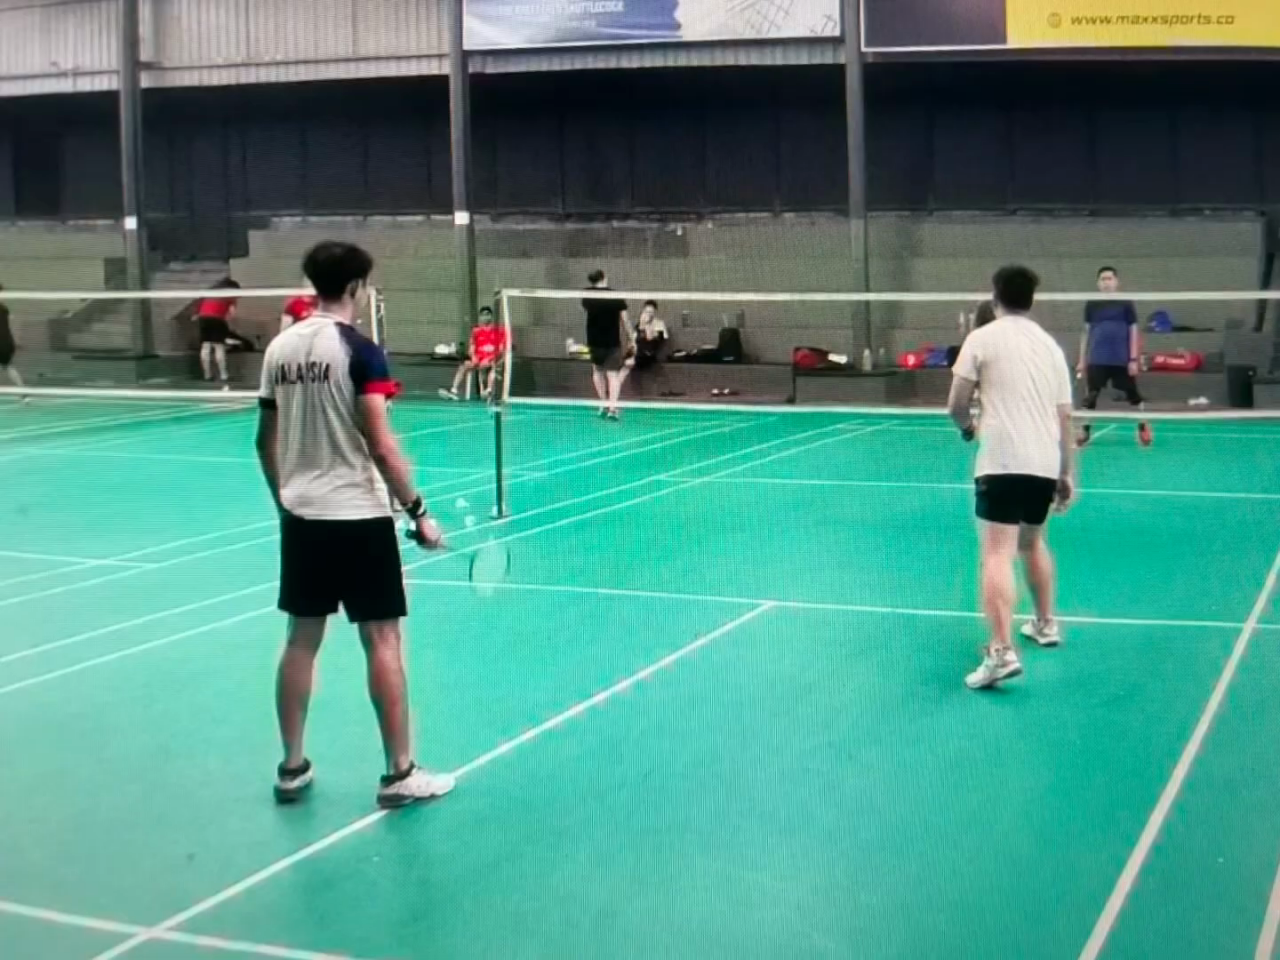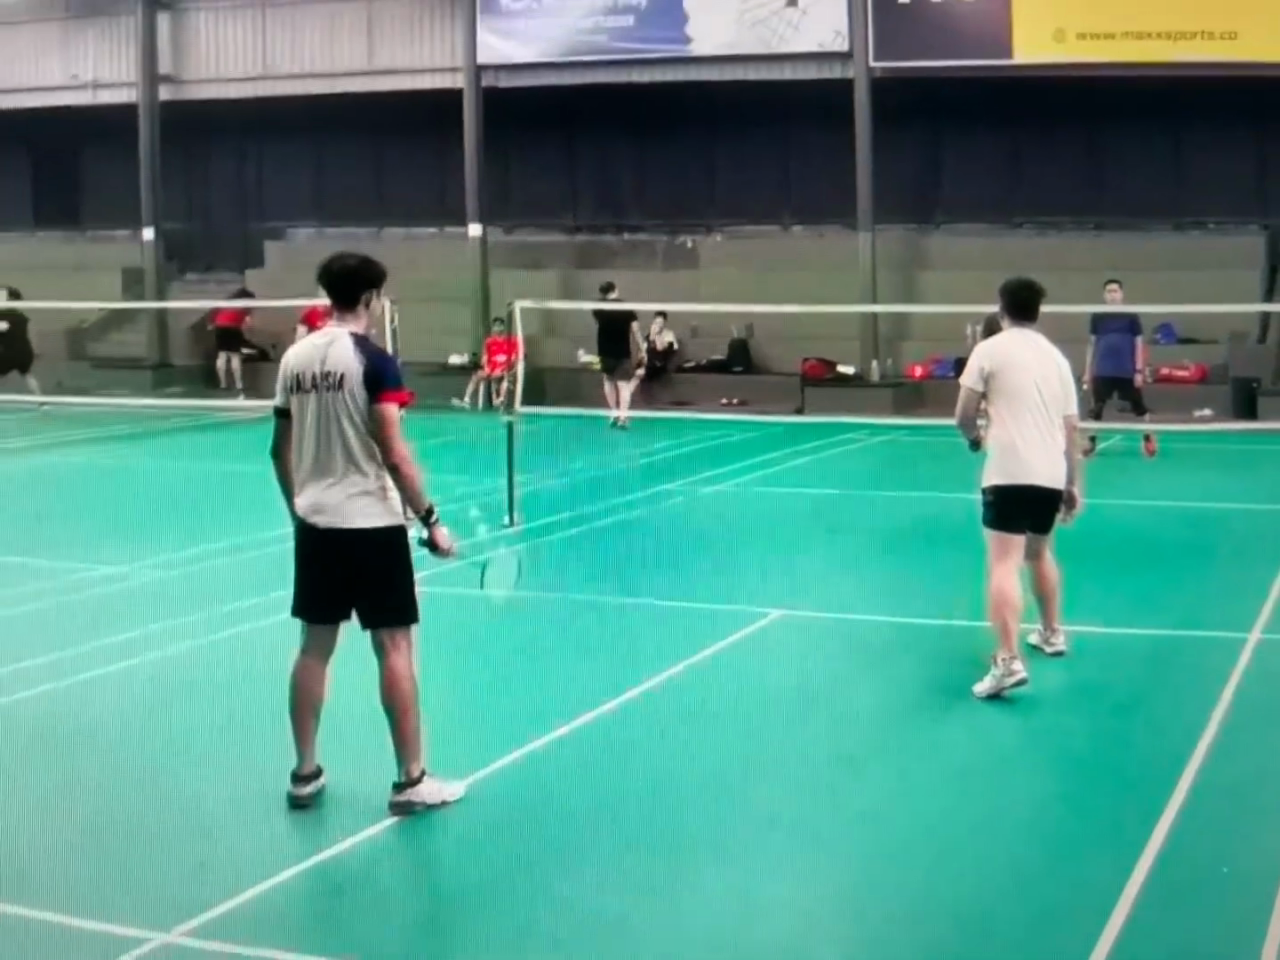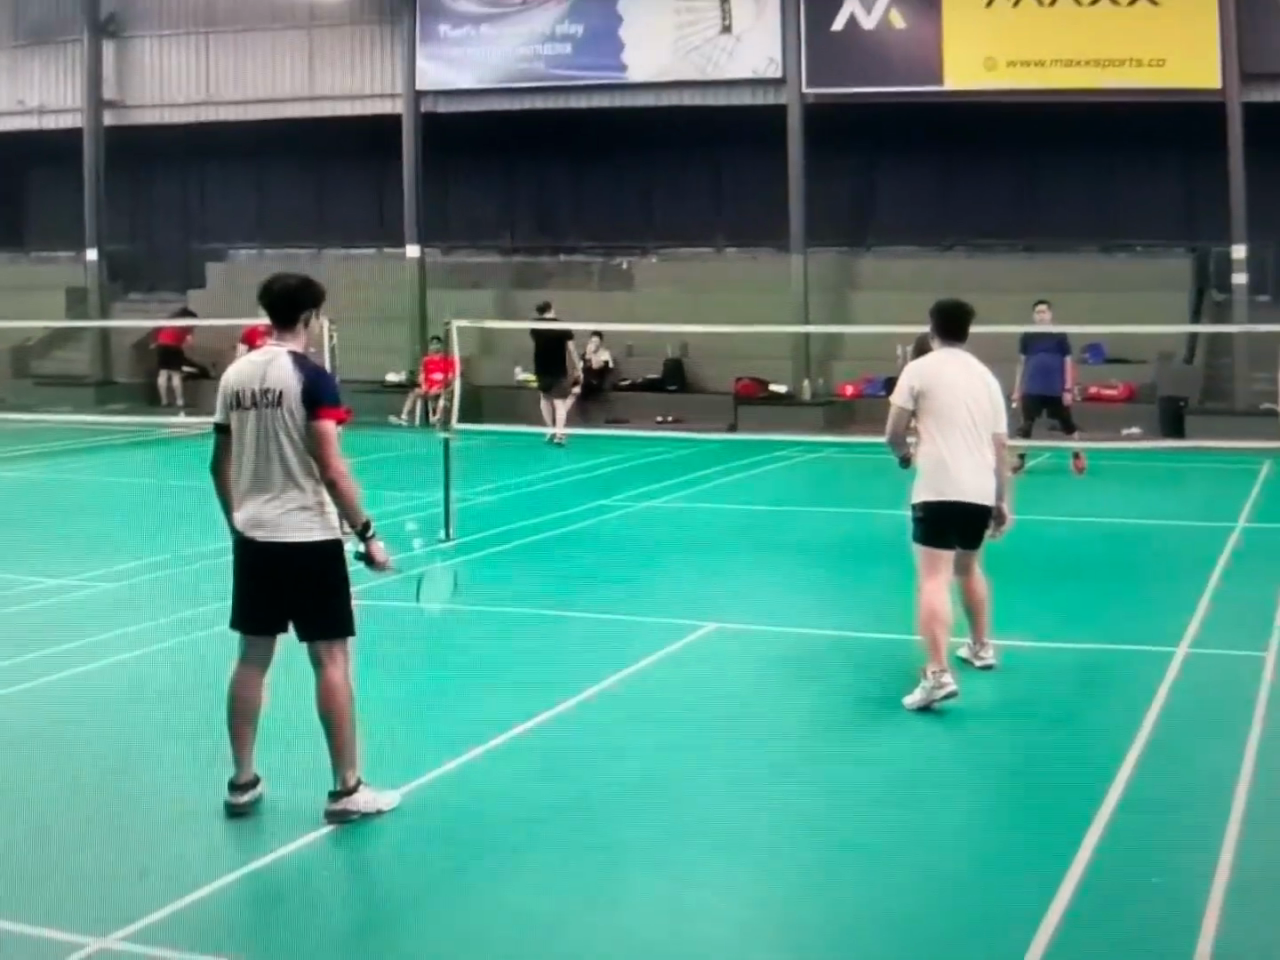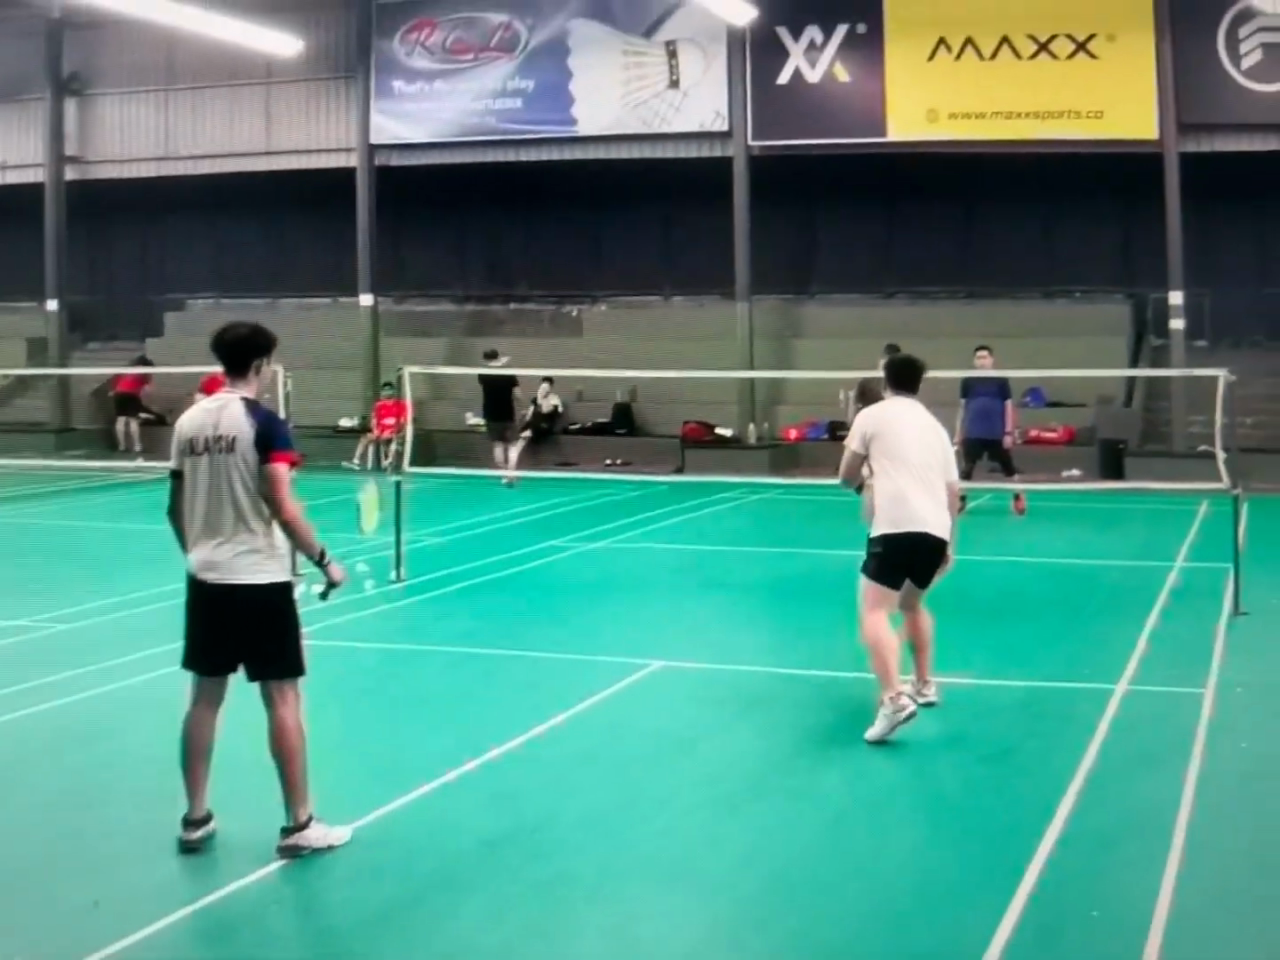
dt=0.5s
person 1, frame 1
left shoulder: (280, 349)
right shoulder: (358, 351)
left elbow: (266, 442)
right elbow: (381, 447)
right wrist: (419, 512)
left hip: (302, 514)
right hip: (357, 516)
left knee: (301, 639)
right knee: (382, 641)
left ankle: (292, 767)
right ankle: (400, 774)
person 1, frame 2
left shoulder: (295, 357)
right shoulder: (372, 360)
left elbow: (280, 450)
right elbow: (395, 456)
right wrist: (431, 520)
left hip: (315, 522)
right hip: (371, 524)
left knee: (315, 646)
right knee: (394, 648)
left ankle: (305, 772)
right ankle: (411, 780)
person 1, frame 3
left shoulder: (234, 375)
right shoulder: (312, 377)
left elbow: (220, 466)
right elbow: (332, 471)
right wrist: (368, 535)
left hip: (254, 537)
right hip: (309, 537)
left knee: (252, 658)
right knee: (331, 660)
left ankle: (242, 783)
right ankle: (347, 790)
person 1, frame 4
left shoulder: (188, 422)
right shoulder: (263, 423)
left elbow: (176, 510)
right elbow: (285, 512)
right wrist: (325, 562)
left hip: (206, 579)
right hip: (259, 580)
left knee: (204, 698)
right knee: (282, 699)
left ankle: (195, 819)
right ankle: (298, 825)
person 2, frame 1
left shoulder: (983, 338)
right shoulder: (1050, 345)
left elbow: (956, 405)
right elbow: (1064, 416)
left wrist: (969, 427)
right wrist: (1066, 472)
left hip: (1002, 463)
right hip: (1044, 464)
left knee: (997, 554)
right knee: (1033, 542)
left ankle: (1002, 653)
right ankle: (1045, 624)
person 2, frame 2
left shoulder: (990, 349)
right shoulder: (1056, 356)
left elbow: (963, 416)
right elbow: (1070, 427)
left wrist: (976, 438)
right wrist: (1073, 483)
left hip: (1009, 474)
right hip: (1051, 475)
left knee: (1003, 565)
right knee: (1039, 552)
left ankle: (1008, 662)
right ankle: (1052, 633)
person 2, frame 3
left shoulder: (919, 368)
right shoulder: (986, 376)
left elbow: (893, 434)
right elbow: (1000, 445)
left wrist: (905, 455)
right wrist: (1002, 500)
left hip: (938, 491)
right hip: (980, 492)
left knee: (933, 580)
right knee: (968, 567)
left ankle: (938, 675)
right ankle: (981, 647)
person 2, frame 4
left shoulder: (873, 415)
right shoulder: (934, 425)
left elbow: (846, 476)
right elbow: (952, 491)
left wrist: (863, 482)
right wrist: (946, 544)
left hip: (897, 528)
right hip: (935, 529)
left knee: (873, 612)
right knee: (912, 603)
left ankle: (894, 700)
right ankle: (923, 684)
